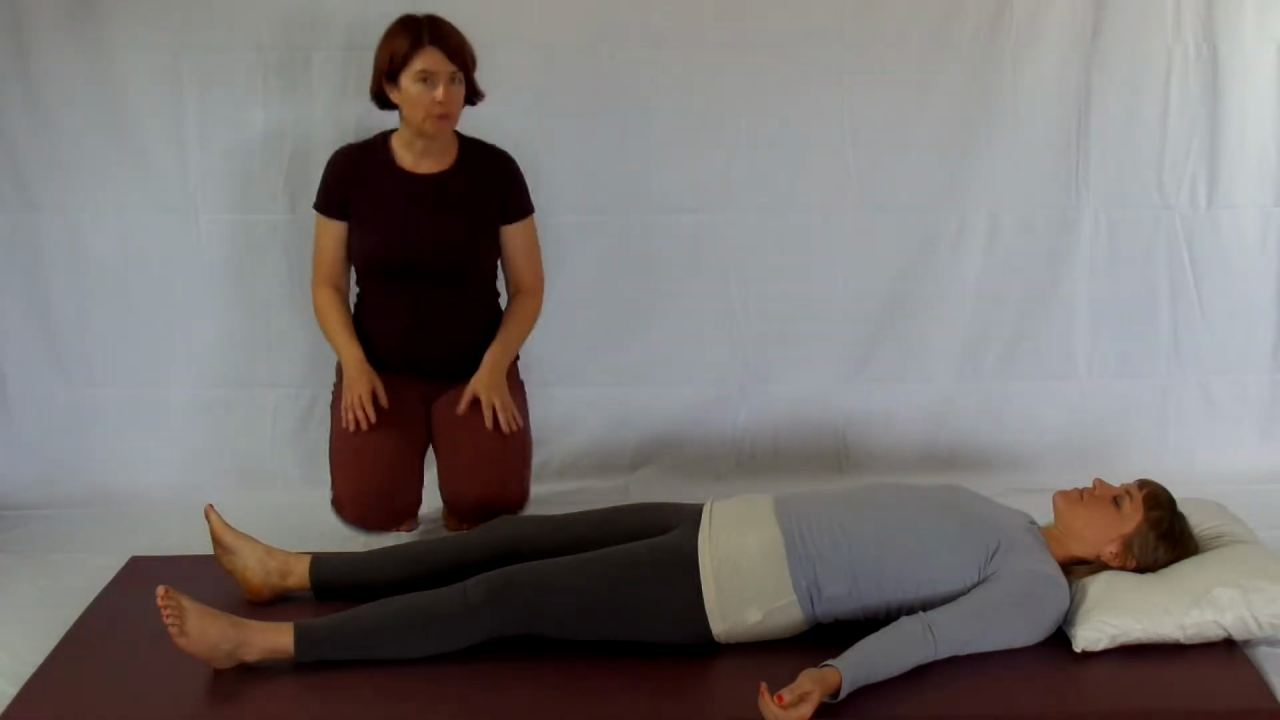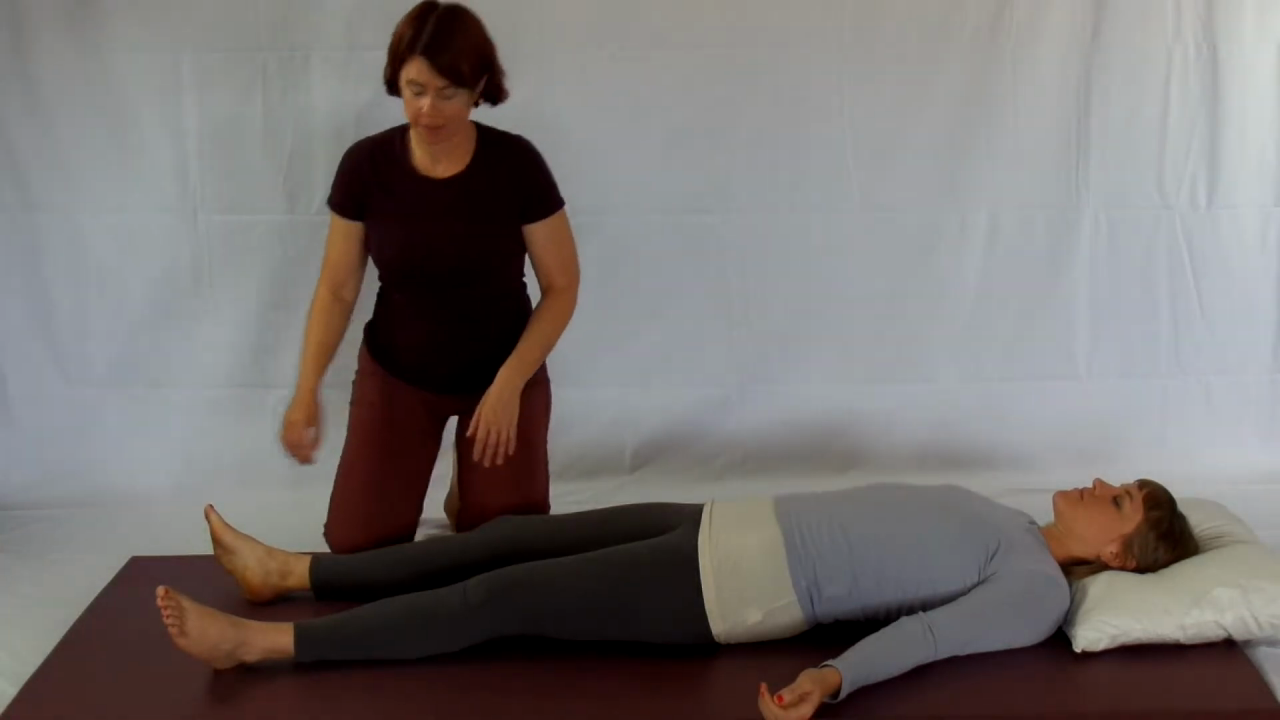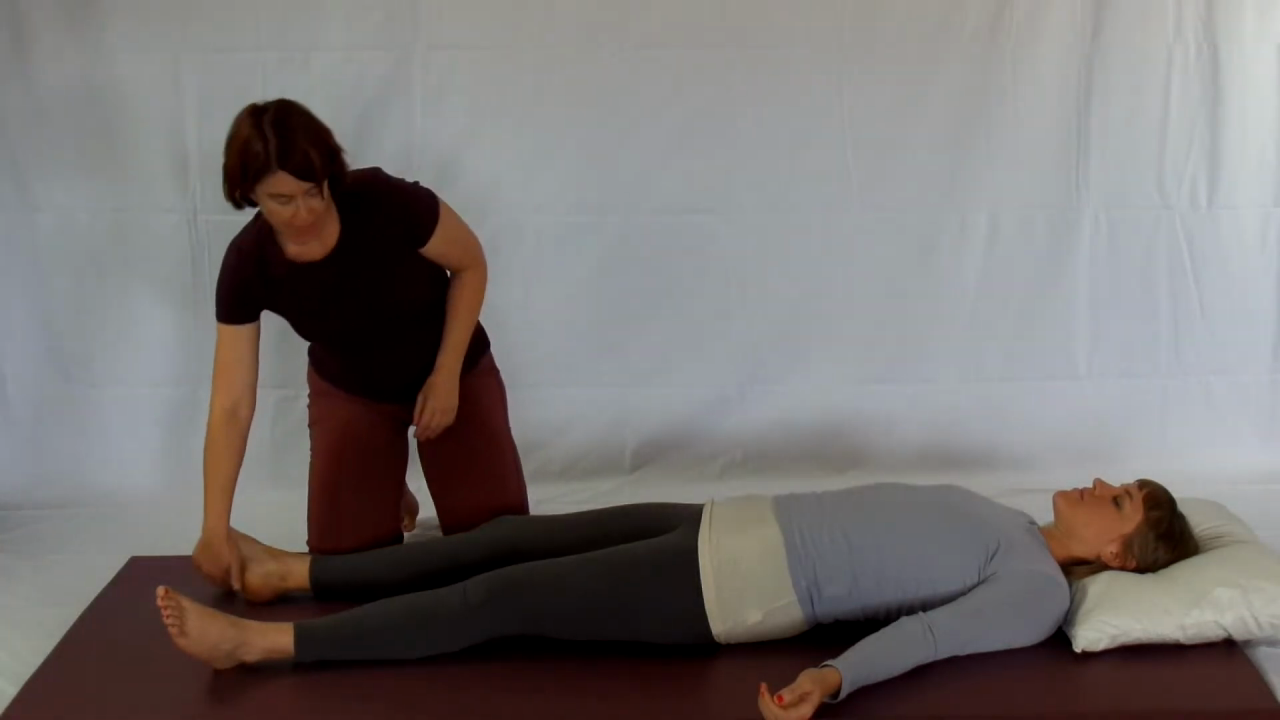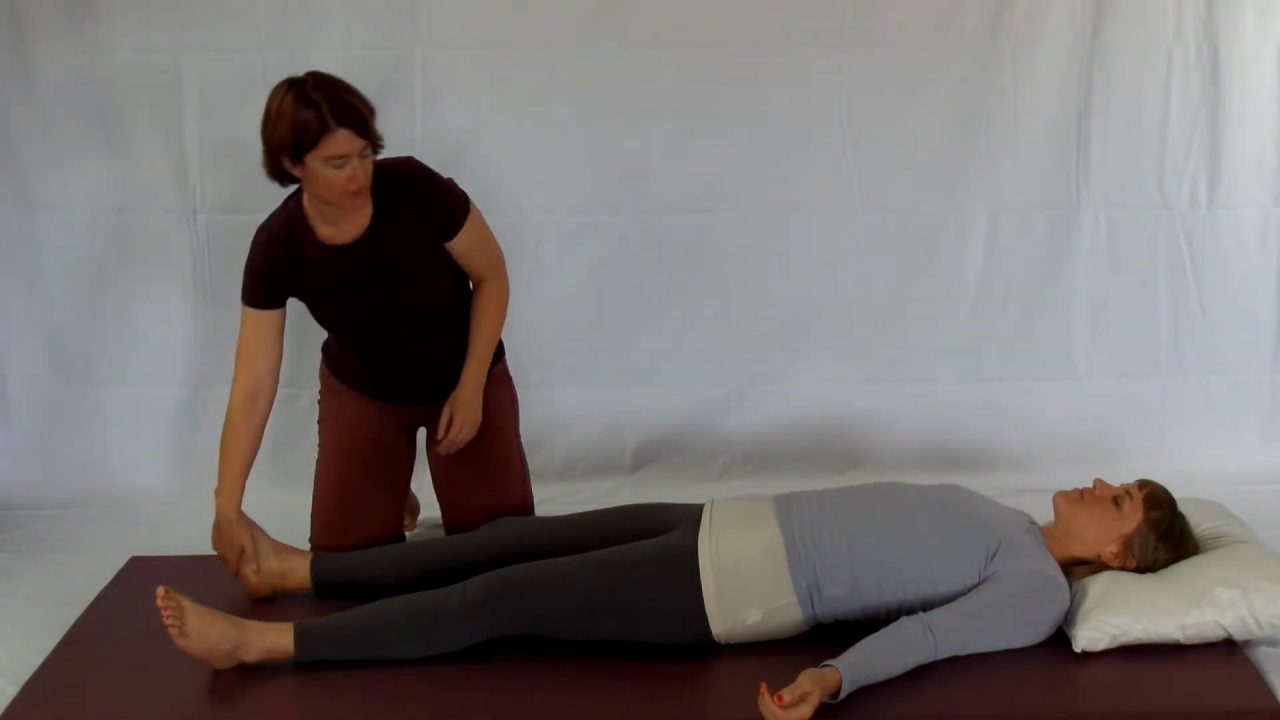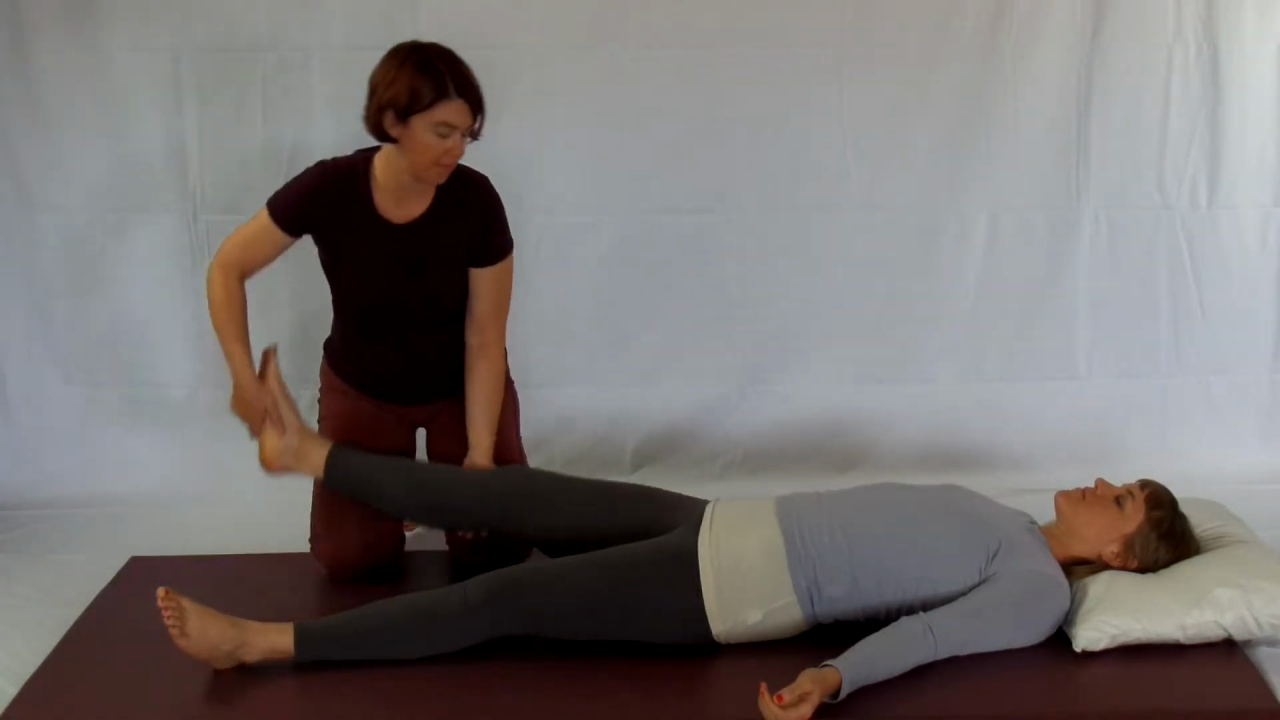
dt=0.7s
person 1, frame 1
left shoulder: (1038, 592)
right shoulder: (1009, 530)
left elbow: (929, 630)
left hip: (738, 589)
right hip: (735, 526)
left knee: (503, 598)
right knee: (511, 537)
right ankle: (288, 569)
person 1, frame 2
left shoulder: (1038, 592)
right shoulder: (1009, 530)
left elbow: (927, 630)
left hip: (735, 588)
right hip: (731, 527)
left knee: (501, 600)
right knee: (508, 538)
right ankle: (286, 570)
person 1, frame 3
left shoulder: (1037, 592)
right shoulder: (1006, 527)
left elbow: (928, 631)
left hip: (740, 589)
right hip: (732, 526)
left knee: (501, 599)
right knee: (507, 539)
right ankle: (287, 569)
person 1, frame 4
left shoulder: (1039, 593)
right shoulder: (1008, 528)
left elbow: (930, 633)
left hip: (738, 592)
right hip: (732, 529)
left knee: (501, 602)
right knee: (507, 539)
right ankle: (293, 567)
person 1, frame 5
left shoulder: (1037, 593)
right shoulder: (1007, 528)
left elbow: (930, 630)
left hip: (735, 591)
right hip: (728, 526)
left knee: (499, 600)
right knee: (512, 495)
right ankle: (306, 451)
person 2, frame 1
left shoulder: (494, 171)
right shoulder: (350, 170)
left elbow: (528, 288)
right elbow: (327, 284)
left wrist: (493, 367)
right wrist: (354, 364)
left hip: (471, 369)
right hip: (383, 370)
left knee: (489, 499)
right knee: (369, 506)
left ankle: (458, 497)
right ankle: (401, 476)
person 2, frame 2
left shoulder: (515, 165)
right shoulder: (365, 165)
left elbow: (562, 288)
right elbow: (337, 287)
left wrist: (508, 385)
right wrist: (306, 389)
left hip: (500, 372)
right hip: (396, 373)
right knee: (358, 542)
left ankle: (470, 492)
right ankle: (409, 477)
person 2, frame 3
left shoulder: (384, 202)
right shoulder: (248, 264)
left elbow: (470, 266)
right elbow: (231, 405)
left wrist: (445, 375)
right wrist: (215, 529)
left hip: (452, 373)
right hip: (348, 393)
right knee: (344, 555)
right ankle: (385, 493)
person 2, frame 4
left shoulder: (416, 190)
right shoulder: (278, 247)
left elbow: (491, 278)
right elbow: (252, 389)
left wrist: (470, 388)
right wrist: (228, 509)
left hip: (461, 378)
right hip: (361, 393)
right knee: (345, 552)
right ankle: (391, 493)
person 2, frame 5
left shoulder: (475, 201)
right shoulder: (328, 189)
left elbow: (485, 341)
right elbow: (226, 271)
left wrist: (480, 454)
right wrist: (244, 375)
left hip: (459, 389)
right hip: (361, 390)
left knee: (498, 547)
right knee: (348, 556)
